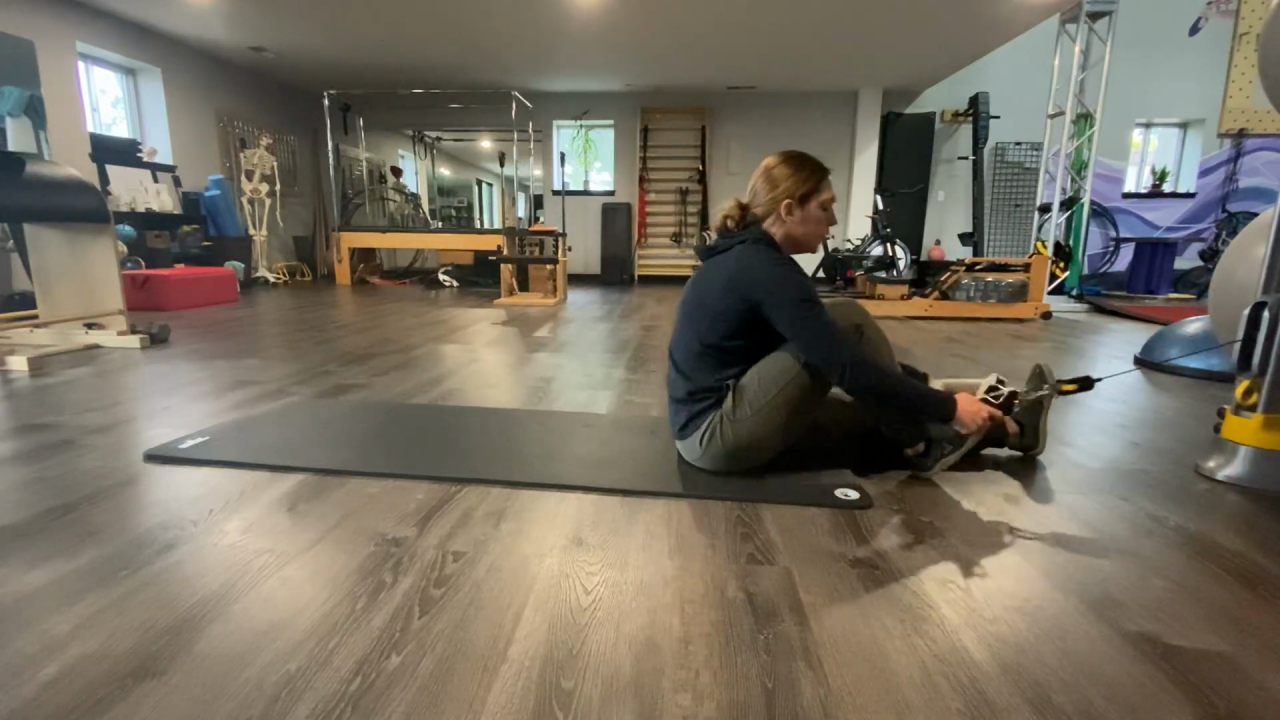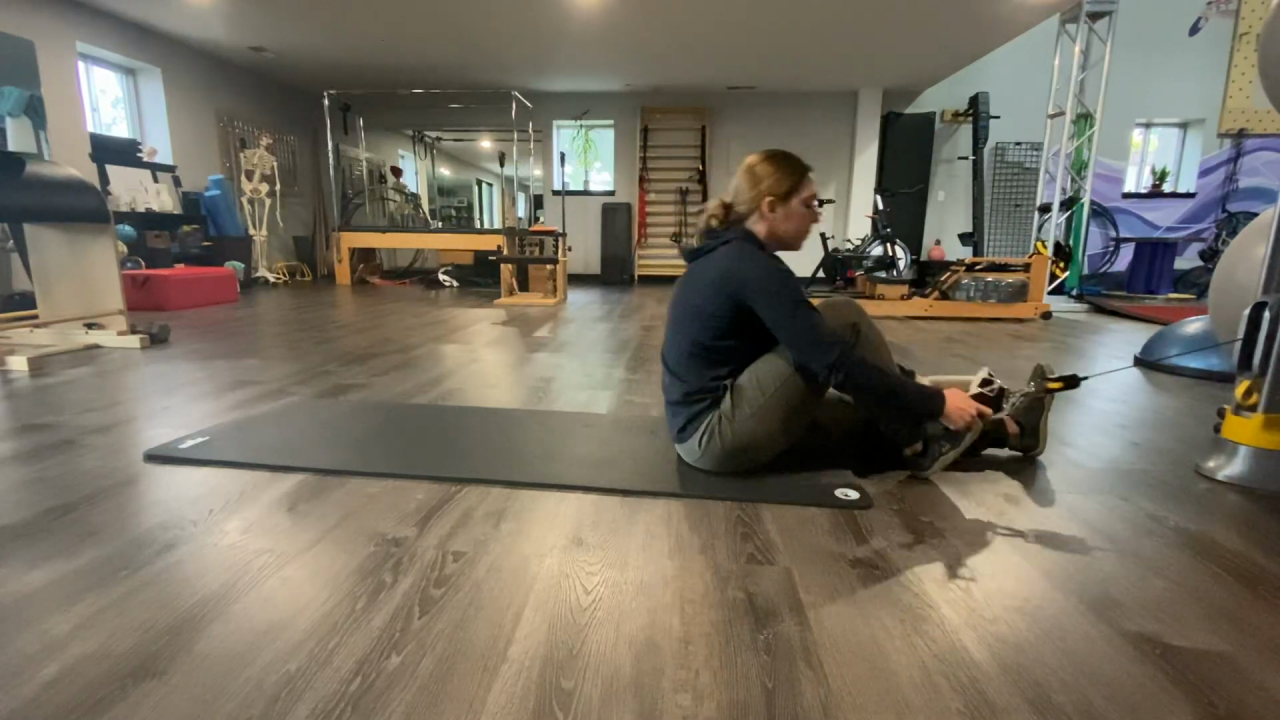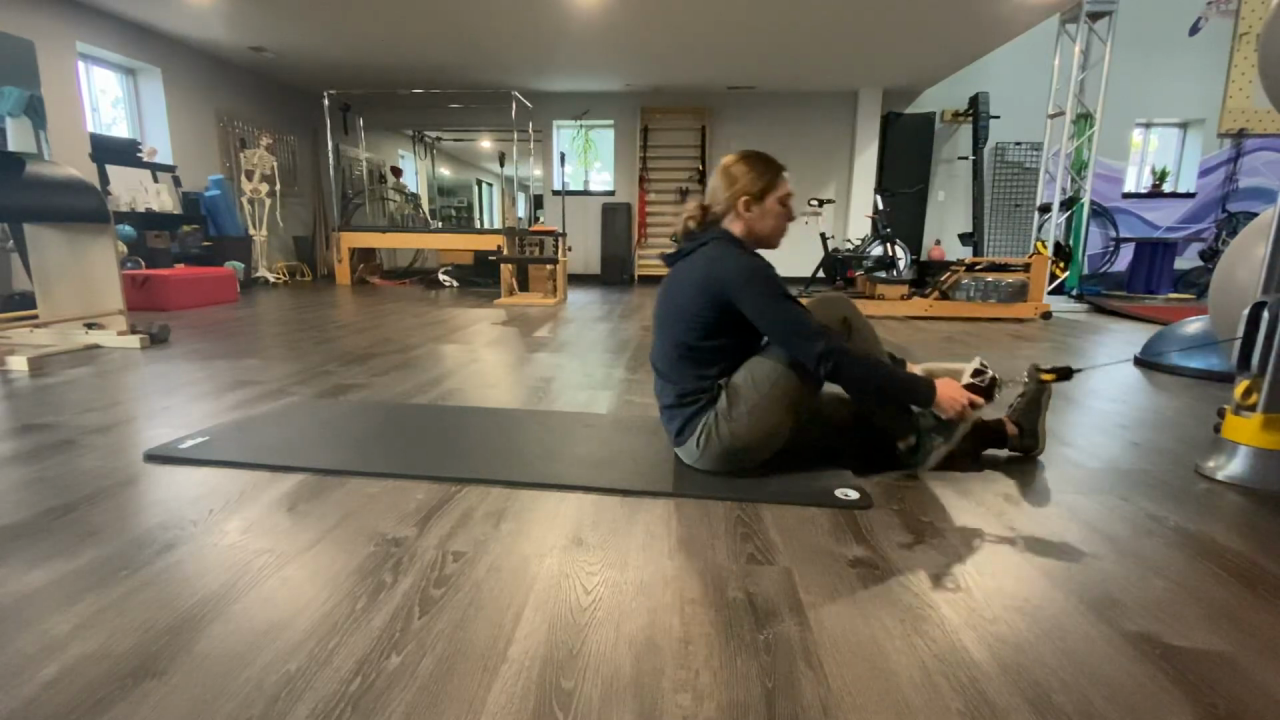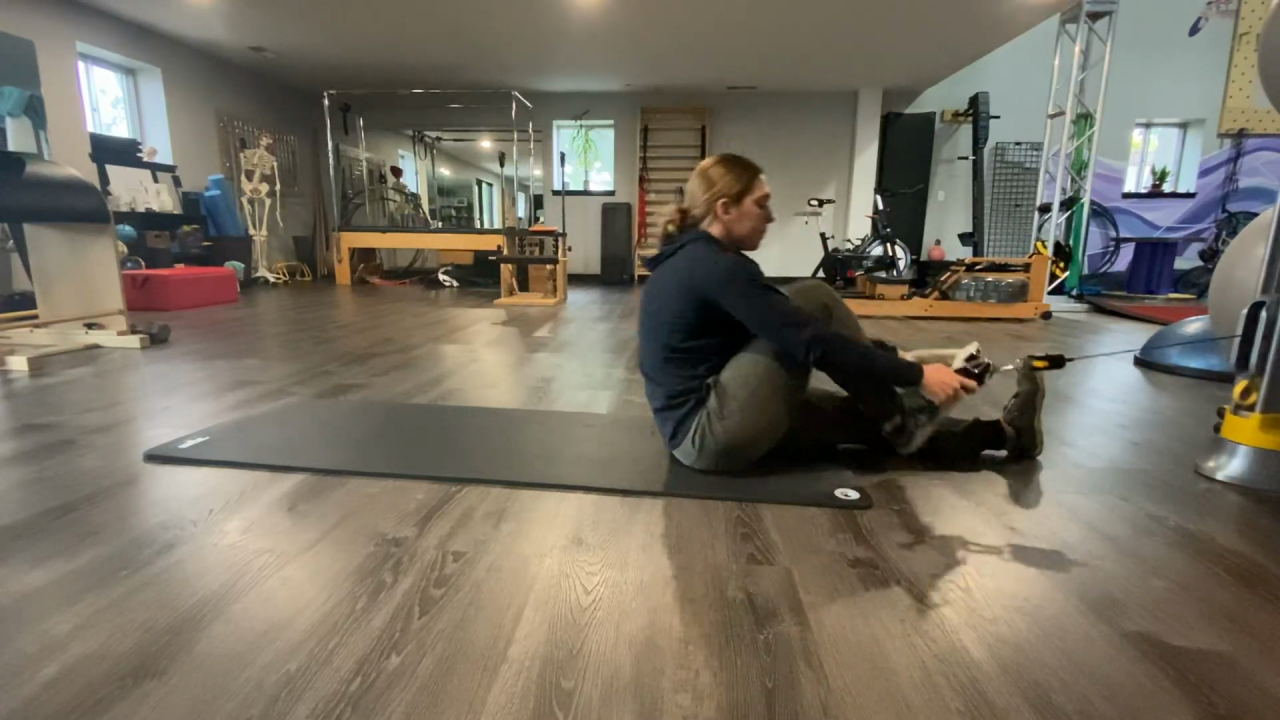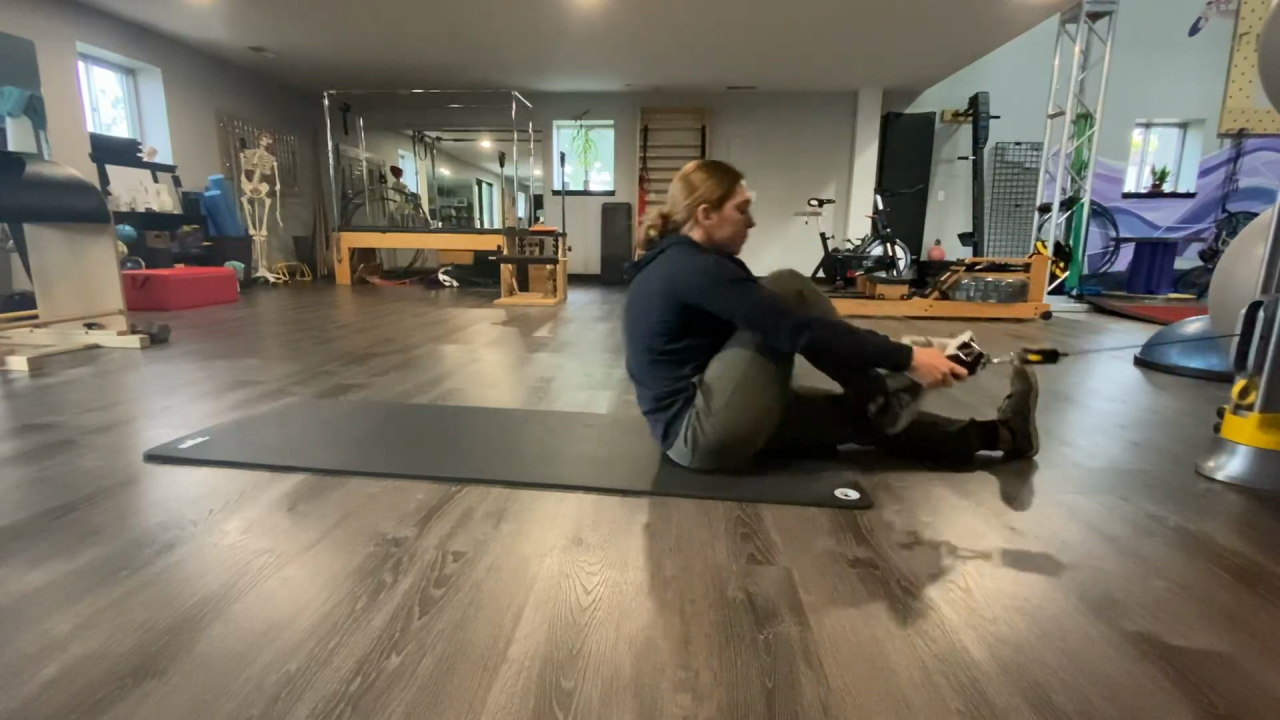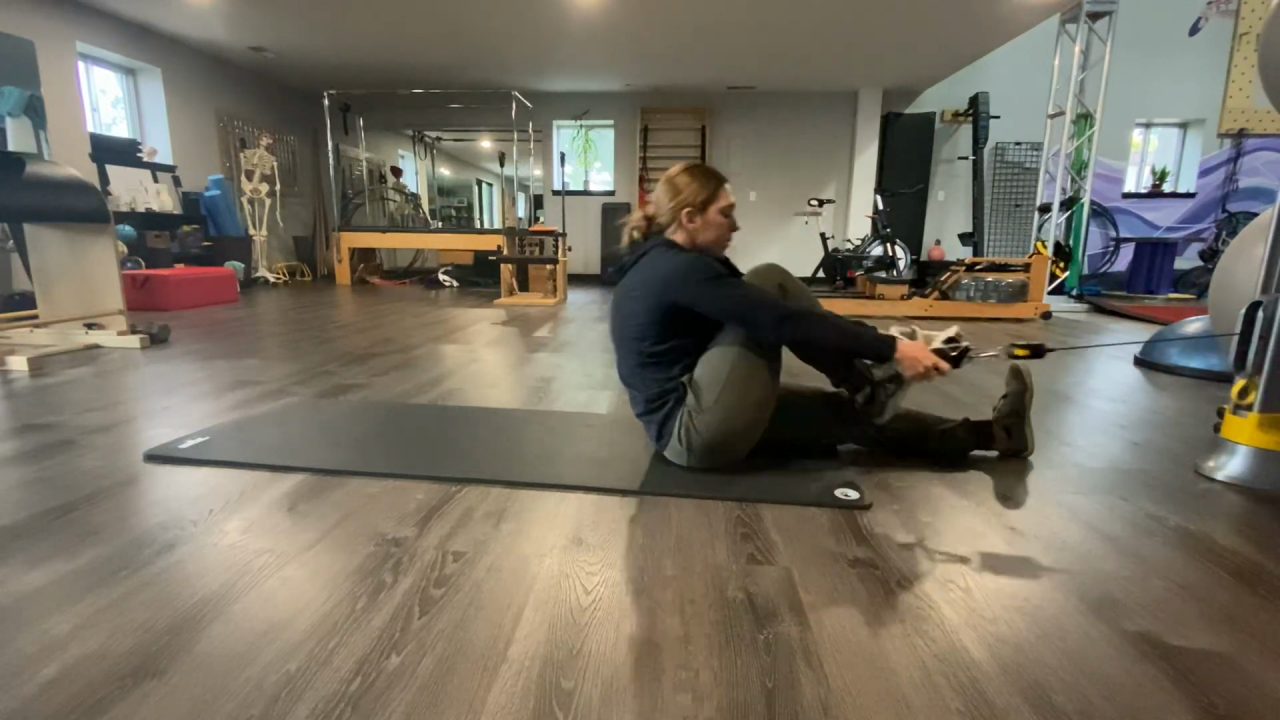
dt=0.1s
person 1, frame 1
left shoulder: (748, 255)
right shoulder: (765, 270)
left elbow: (838, 348)
right elbow: (847, 367)
left wrist: (927, 388)
right wrist: (947, 407)
left hip: (711, 419)
right hip: (717, 435)
left knee: (871, 414)
right knee: (846, 319)
left ankle: (1005, 430)
right ankle: (922, 447)
person 1, frame 2
left shoulder: (731, 256)
right shoulder: (753, 268)
left elbow: (812, 348)
right elbow: (834, 363)
left wrist: (908, 381)
right wrist: (934, 402)
left hip: (710, 423)
right hip: (716, 436)
left knee: (869, 414)
right knee: (841, 317)
left ankle: (1008, 431)
right ankle: (921, 445)
person 1, frame 3
left shoulder: (715, 256)
right shoulder: (733, 267)
left elbow: (802, 341)
right elbow: (822, 354)
left wrist: (901, 371)
right wrist: (925, 393)
left hip: (706, 421)
right hip: (715, 436)
left knee: (864, 413)
right knee: (833, 313)
left ankle: (1006, 432)
right ankle: (914, 441)
person 1, frame 4
left shoulder: (696, 259)
right shoulder: (715, 267)
left elbow: (789, 327)
right elbow: (812, 339)
left wrist: (895, 359)
right wrist: (916, 374)
left hip: (705, 423)
right hip: (712, 435)
left knee: (860, 413)
right knee: (814, 302)
left ankle: (1002, 434)
right ankle: (900, 420)
person 1, frame 5
left shoulder: (682, 261)
right shoulder: (696, 270)
left elbow: (772, 321)
right elbow: (797, 328)
left wrist: (888, 352)
right wrist: (905, 358)
left hip: (695, 421)
right hip: (702, 433)
left knee: (850, 412)
right knee: (789, 289)
left ankle: (996, 434)
right ankle: (883, 403)
person 1, frame 6
left shoulder: (662, 263)
right shoulder: (681, 270)
left elbow: (758, 316)
right elbow: (785, 321)
right wrist: (890, 350)
left hip: (693, 422)
right hip: (698, 433)
left knee: (842, 410)
right knee: (770, 282)
left ankle: (994, 434)
right ankle: (866, 386)
